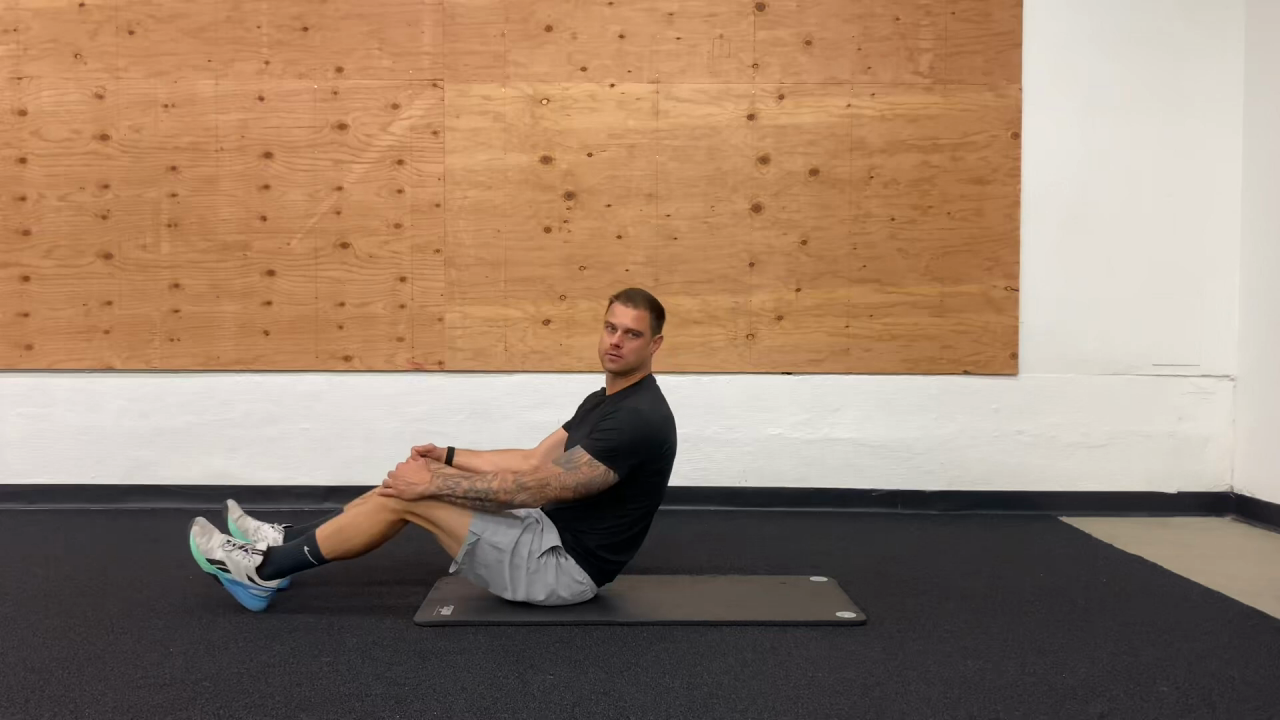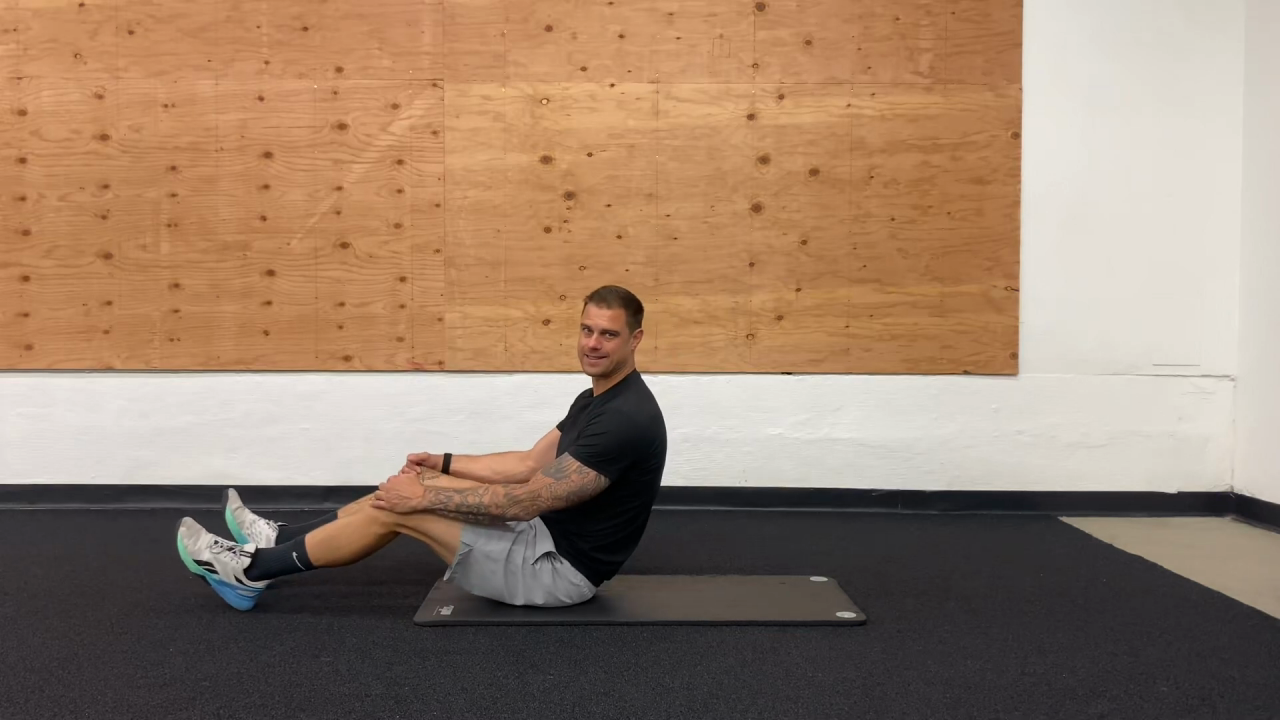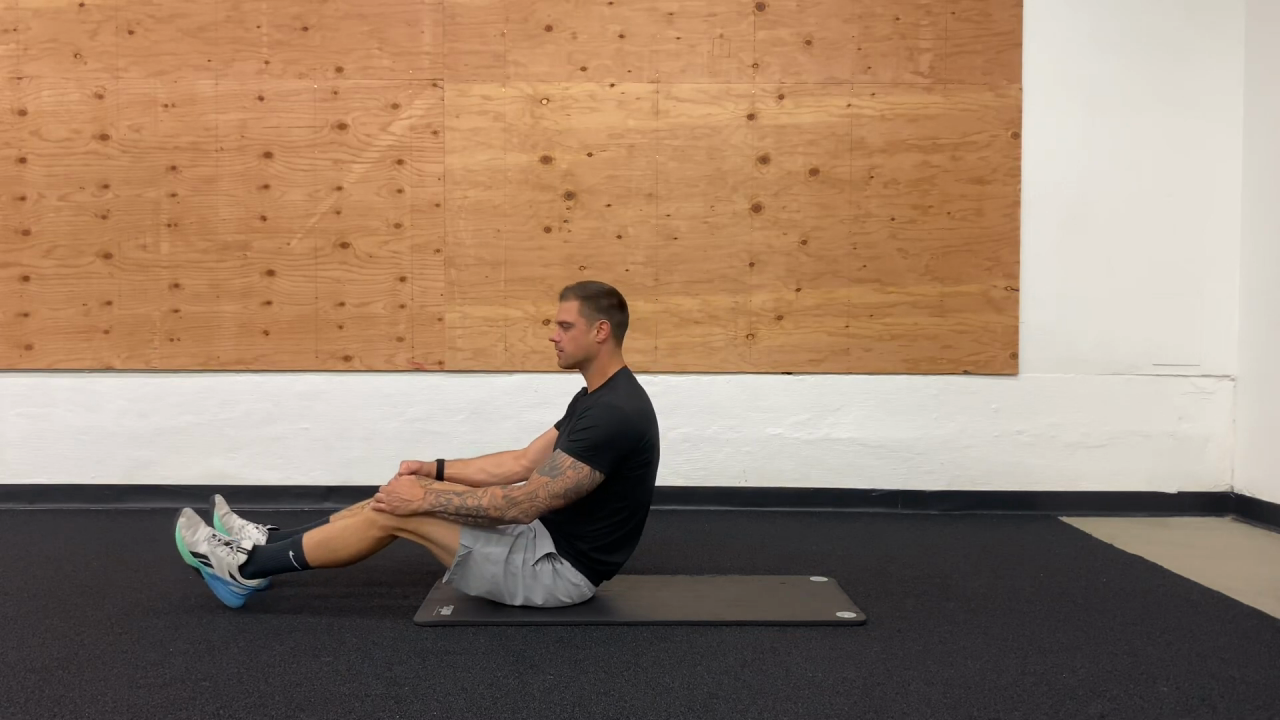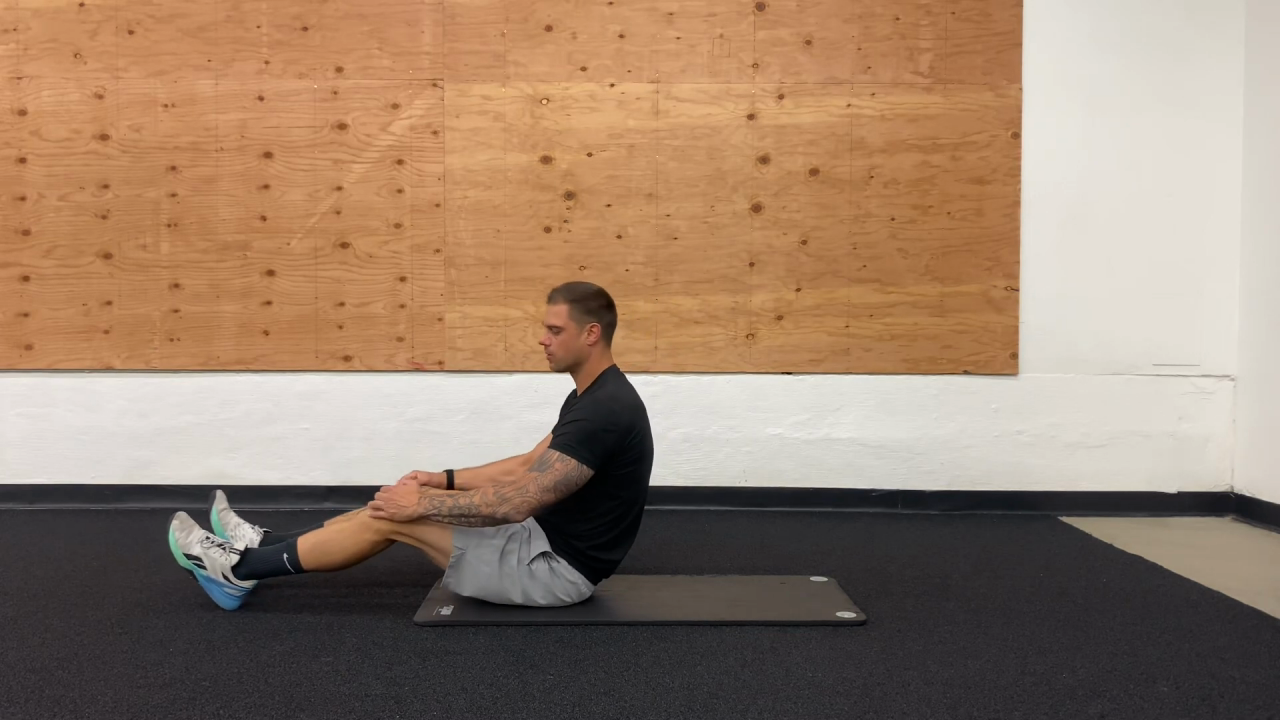
dt=0.5s
person 1, frame 1
left shoulder: (639, 419)
right shoulder: (605, 401)
left elbow: (534, 489)
right elbow: (536, 461)
left wrist: (433, 485)
right wrist: (448, 457)
left hip: (563, 566)
right hip: (557, 536)
left knee: (407, 497)
right knee: (413, 479)
left ankle: (262, 569)
right ankle: (281, 542)
person 1, frame 2
left shoulder: (627, 421)
right shoulder: (596, 399)
left elbow: (526, 501)
right elbow: (531, 466)
left wrist: (426, 498)
right wrist: (442, 464)
left hip: (559, 568)
right hip: (552, 537)
left knee: (397, 510)
right knee: (416, 482)
left ankle: (250, 570)
right ankle: (278, 542)
person 1, frame 3
left shoulder: (614, 415)
right shoulder: (597, 399)
left elbow: (525, 504)
right elbow: (525, 464)
left wrist: (426, 500)
right wrist: (434, 470)
left hip: (559, 568)
right hip: (554, 538)
left knee: (396, 512)
right knee: (405, 490)
left ankle: (245, 566)
right ankle: (266, 543)
person 1, frame 4
left shoulder: (604, 410)
right shoulder: (596, 397)
left elbow: (516, 502)
right elbow: (532, 468)
left wrist: (423, 506)
right wrist: (444, 480)
left hip: (557, 567)
right hip: (554, 540)
left knee: (392, 517)
right knee: (402, 501)
left ankle: (239, 568)
right ankle: (262, 546)
